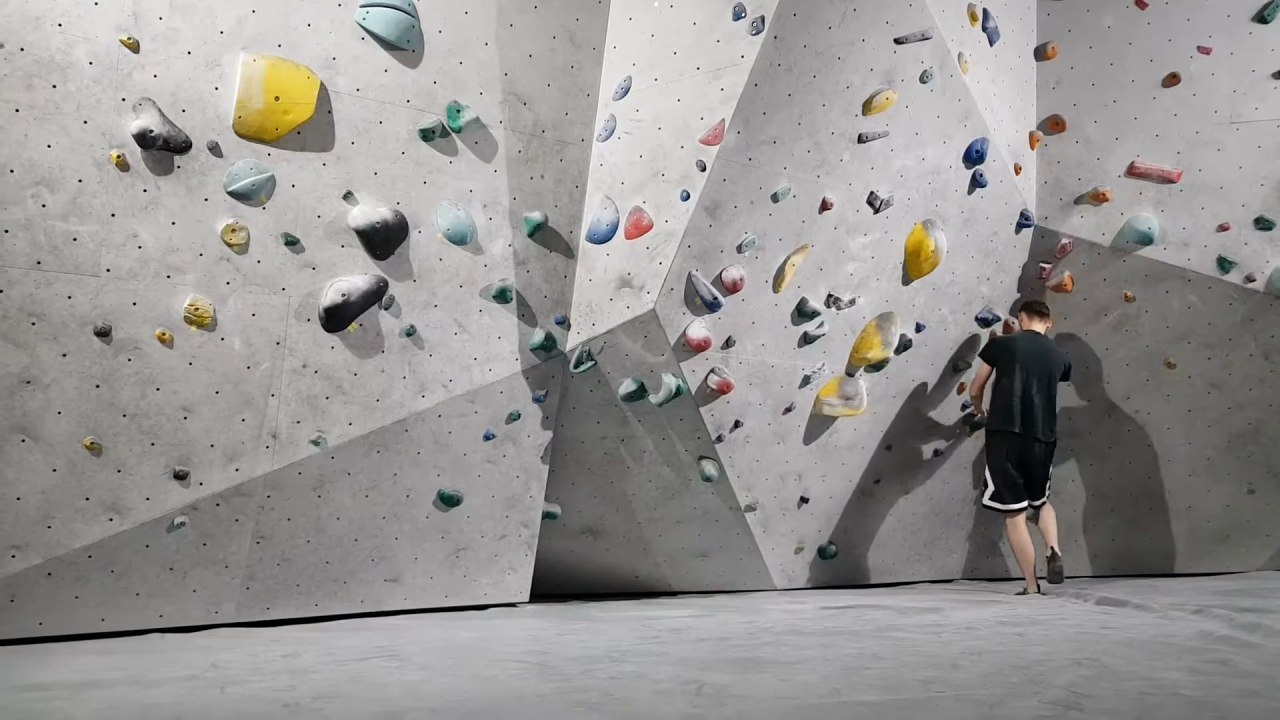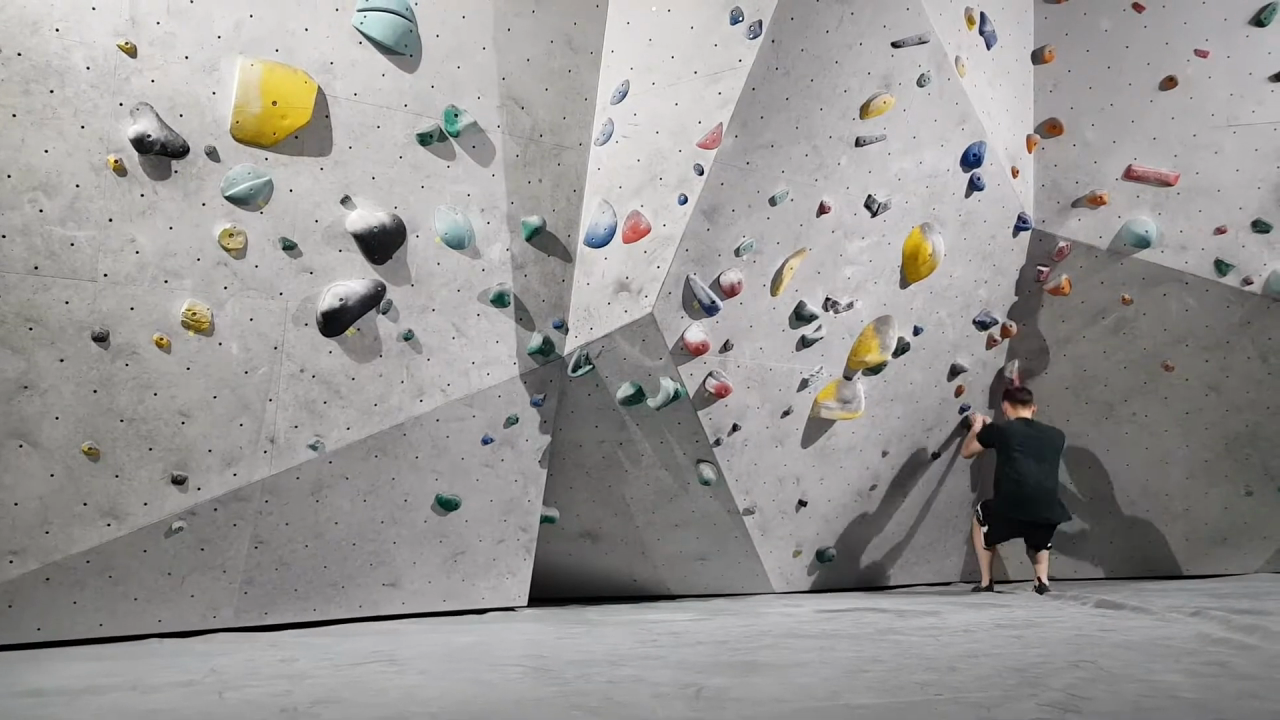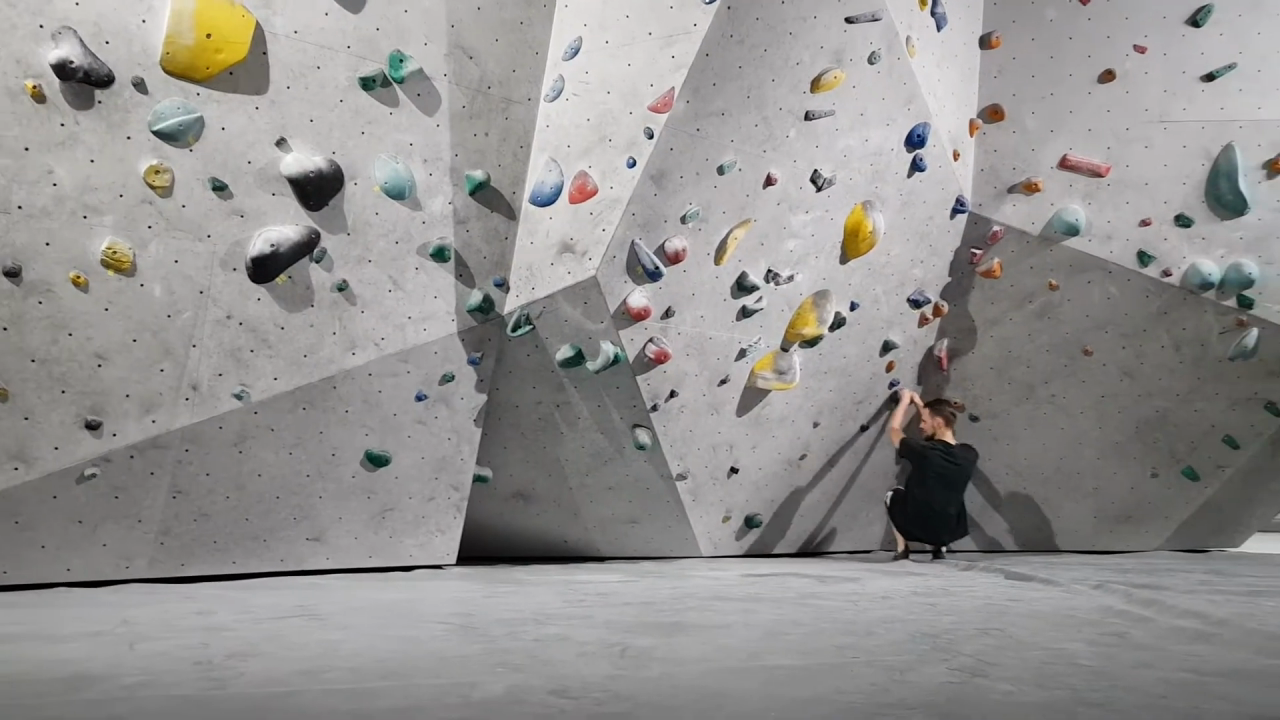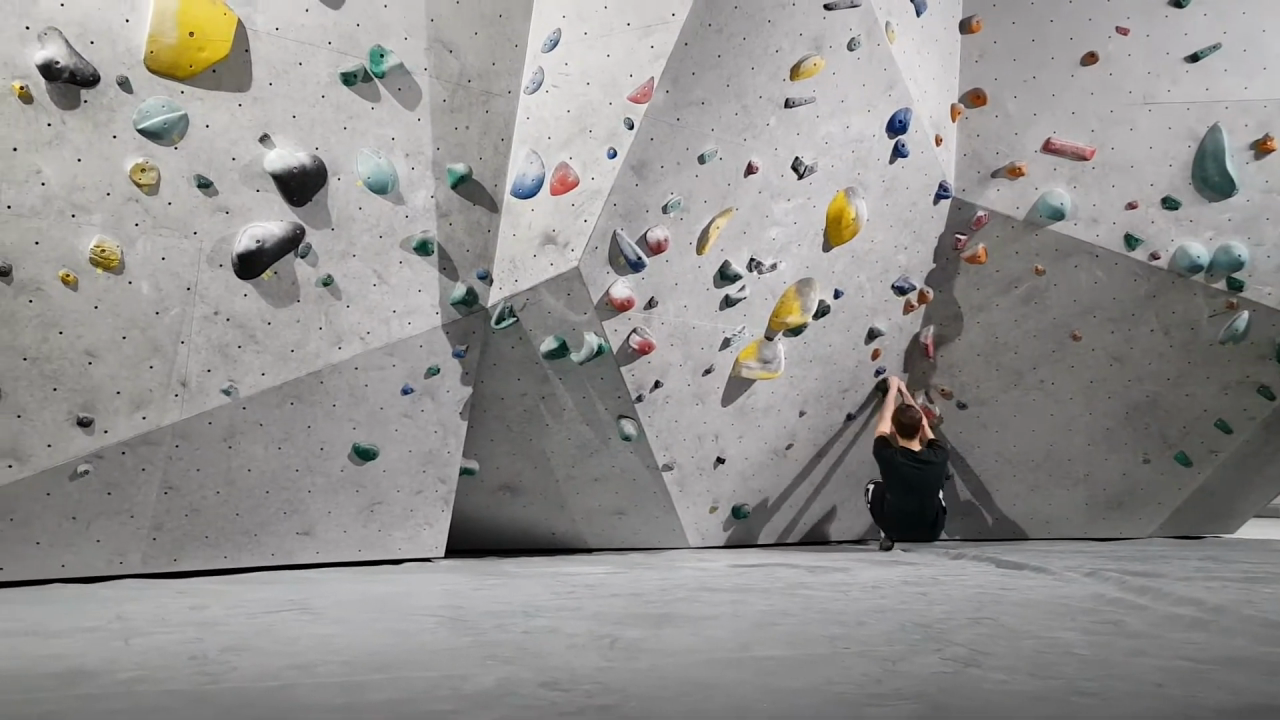
dt=1s
person 1, frame 1
left shoulder: (1000, 344)
right shoulder: (1060, 357)
left elbow: (976, 390)
left wrist: (980, 409)
left hip: (1005, 434)
right hip: (1043, 438)
left knee: (1015, 514)
right knee: (1041, 500)
left ankle: (1031, 586)
right ankle: (1054, 551)
person 1, frame 2
left shoulder: (1000, 431)
right shoulder: (1056, 435)
left elbow: (966, 451)
left wrist: (977, 425)
left hip: (1011, 511)
right hip: (1048, 516)
left knee: (980, 516)
right knee: (1037, 538)
left ankle: (986, 582)
right ankle: (1042, 580)
person 1, frame 3
left shoulder: (921, 451)
right shoulder: (970, 455)
left elbow: (893, 429)
right elbow: (943, 434)
left wrist: (905, 400)
right wrist: (918, 403)
left hip: (914, 529)
right hip: (950, 532)
left knee: (893, 495)
left ankle: (902, 549)
right ankle: (939, 548)
person 1, frame 4
left shoulder: (887, 457)
right shoulder: (939, 456)
left elbow: (884, 421)
right elbow: (924, 425)
left wrist: (893, 389)
right wrist: (904, 392)
left hip: (895, 528)
right hip: (931, 531)
left knee: (873, 486)
left ankle: (887, 536)
